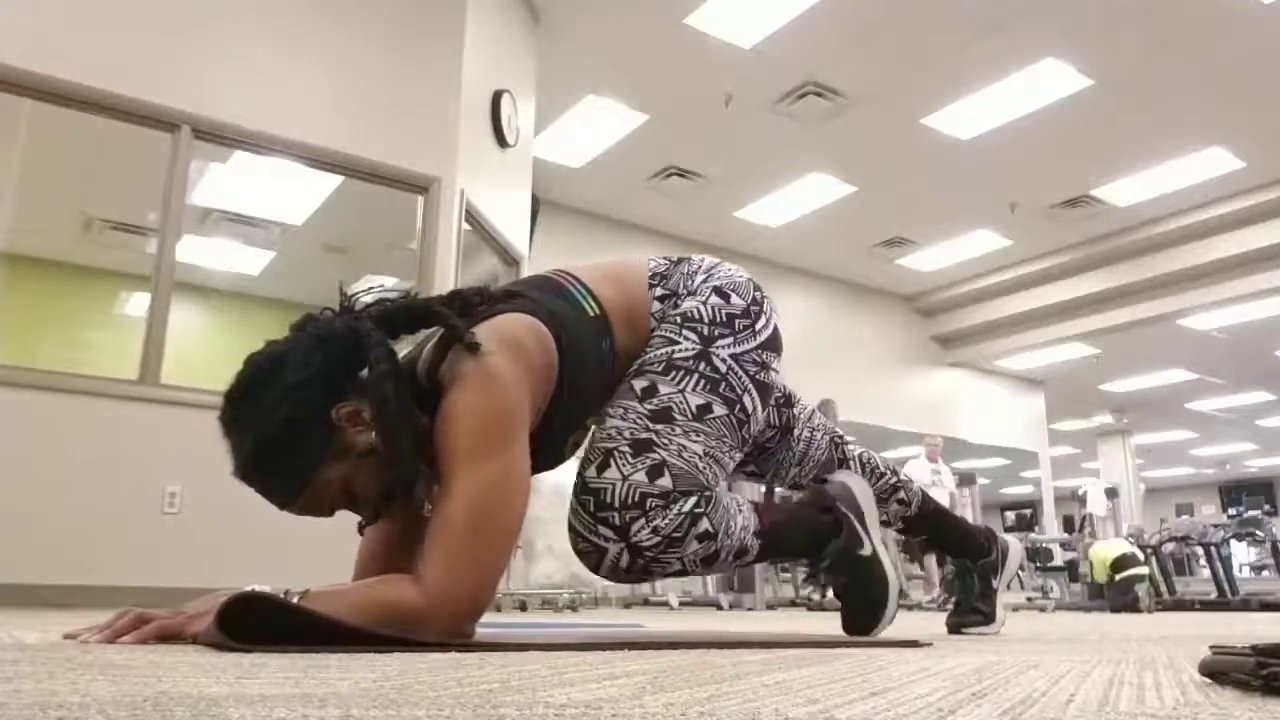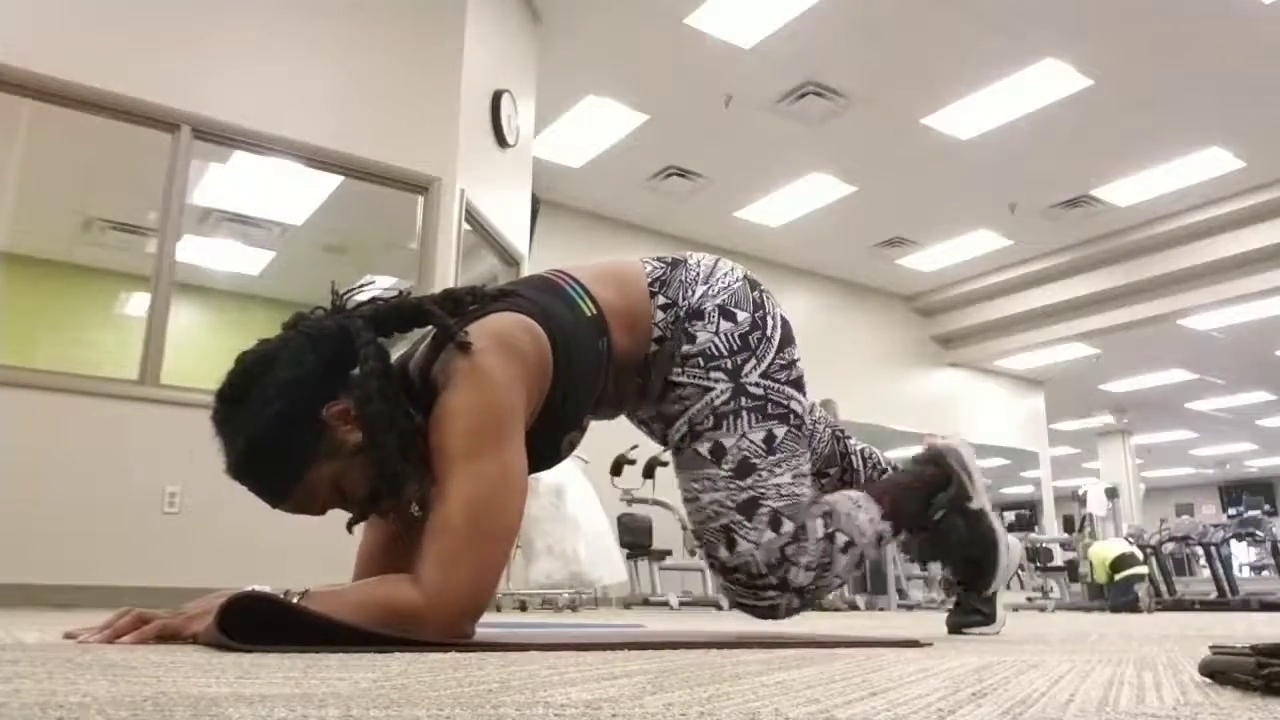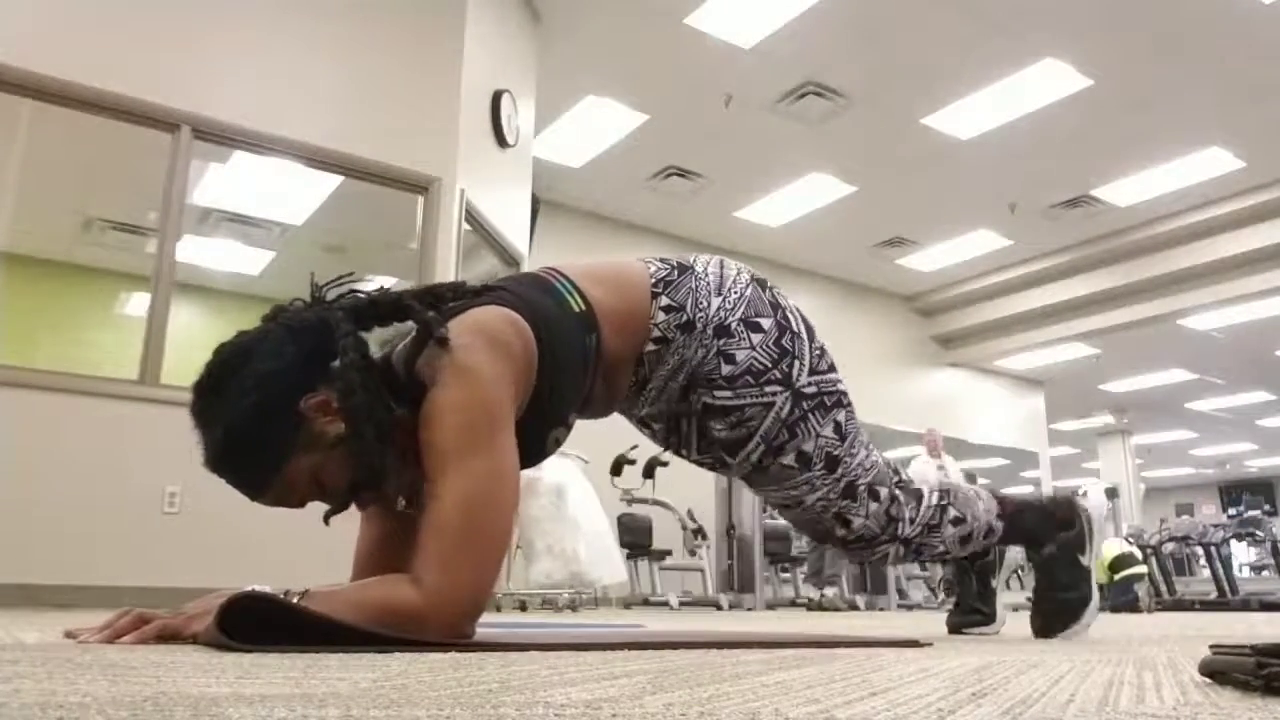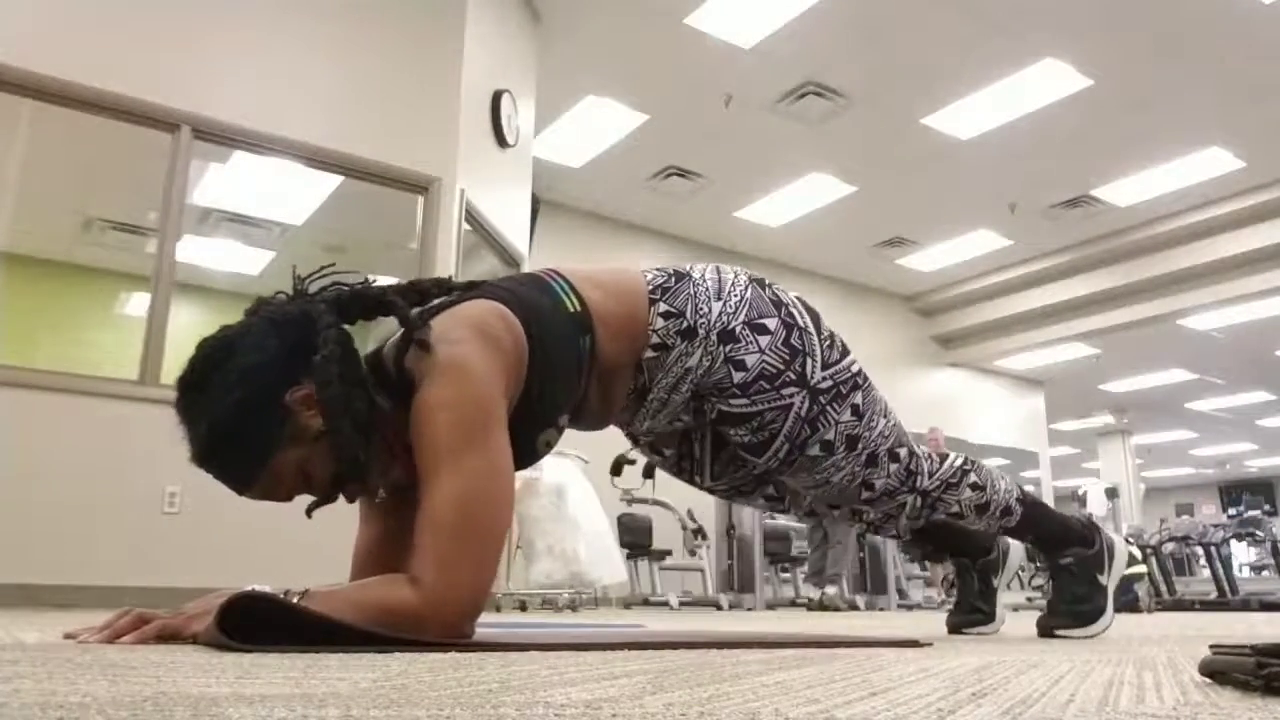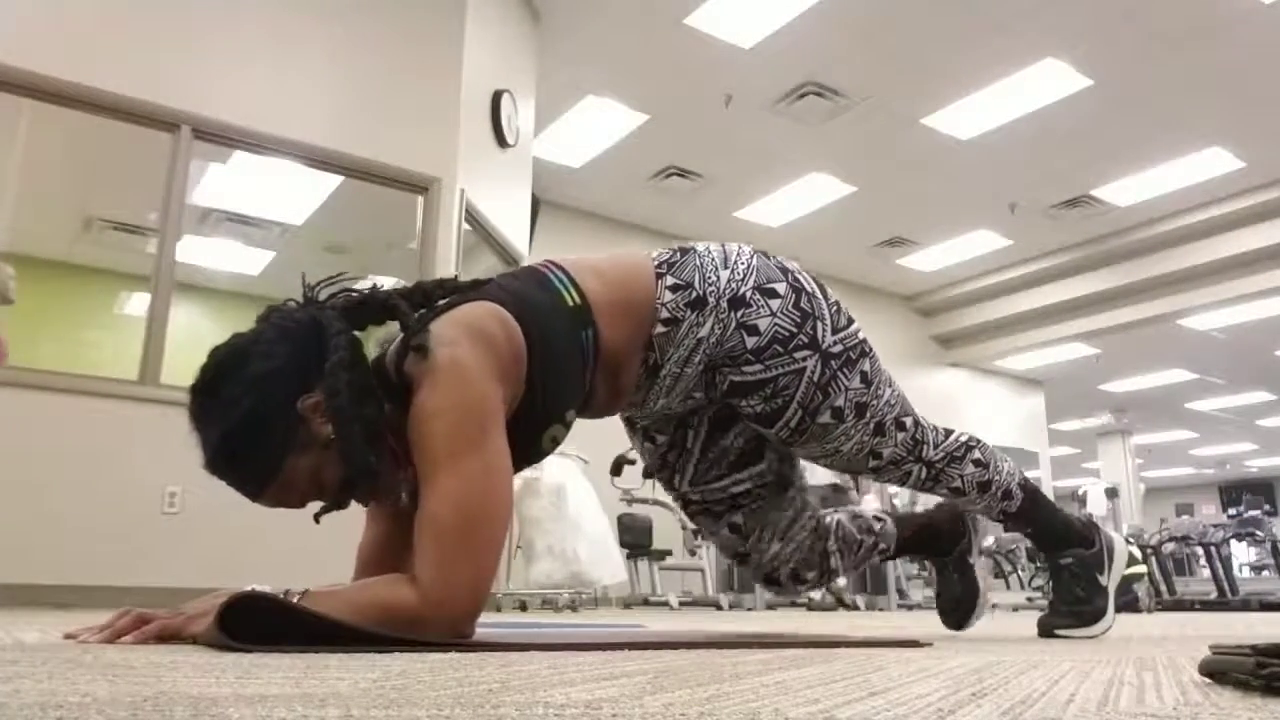
dt=0.2s
person 1, frame 1
left shoulder: (480, 384)
right shoulder: (408, 409)
left elbow: (443, 606)
right elbow: (379, 587)
left hip: (706, 310)
right hip: (663, 365)
left knee: (628, 521)
right knee: (824, 473)
left ankle: (836, 522)
right ankle: (980, 548)
person 1, frame 2
left shoulder: (474, 382)
right shoulder: (401, 406)
left elbow: (444, 607)
right elbow: (378, 586)
left hip: (712, 319)
right hip: (657, 369)
left knee: (773, 565)
right knee: (817, 475)
left ankle: (937, 484)
right ankle: (969, 545)
person 1, frame 3
left shoulder: (460, 375)
right shoulder: (393, 401)
left elbow: (444, 604)
right elbow: (385, 583)
left hip: (726, 332)
right hip: (666, 383)
left knee: (866, 509)
right knee: (834, 500)
left ankle: (1054, 524)
right ankle: (979, 557)
person 1, frame 4
left shoulder: (450, 373)
right shoulder: (390, 405)
left elbow: (443, 604)
right elbow: (381, 585)
right wrist: (240, 608)
left hip: (735, 341)
right hip: (670, 405)
left knee: (899, 475)
right knee: (827, 495)
left ankle: (1081, 544)
right ankle: (977, 553)
person 1, frame 5
left shoulder: (449, 374)
right shoulder: (388, 400)
left elbow: (442, 603)
right elbow: (380, 587)
left hip: (743, 313)
right hip: (675, 391)
left knee: (906, 452)
right knee: (787, 554)
left ankle: (1080, 546)
right ankle: (941, 535)
